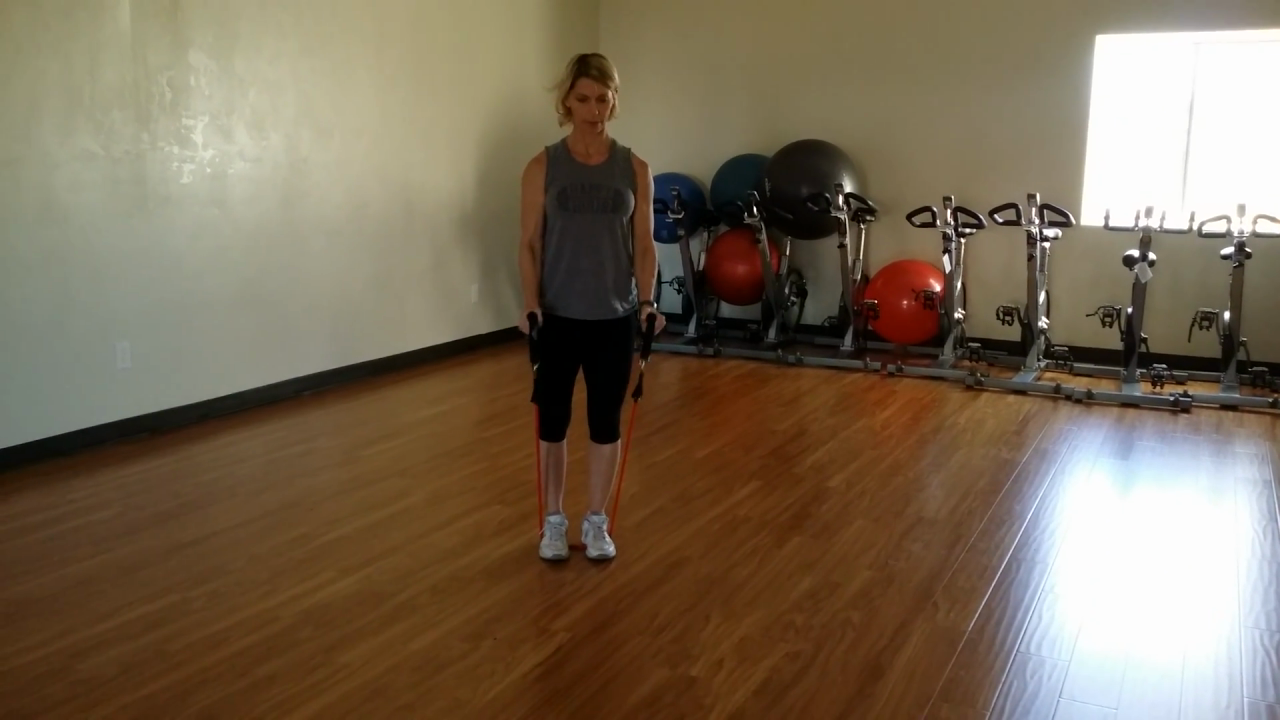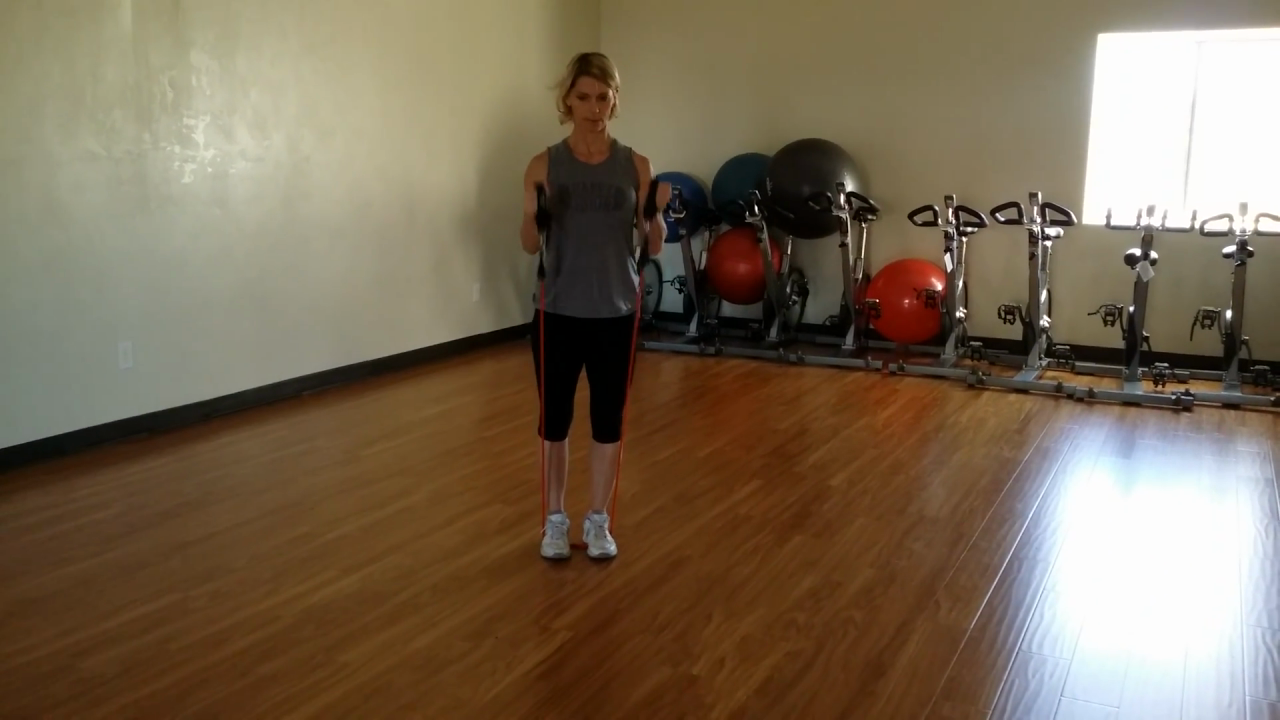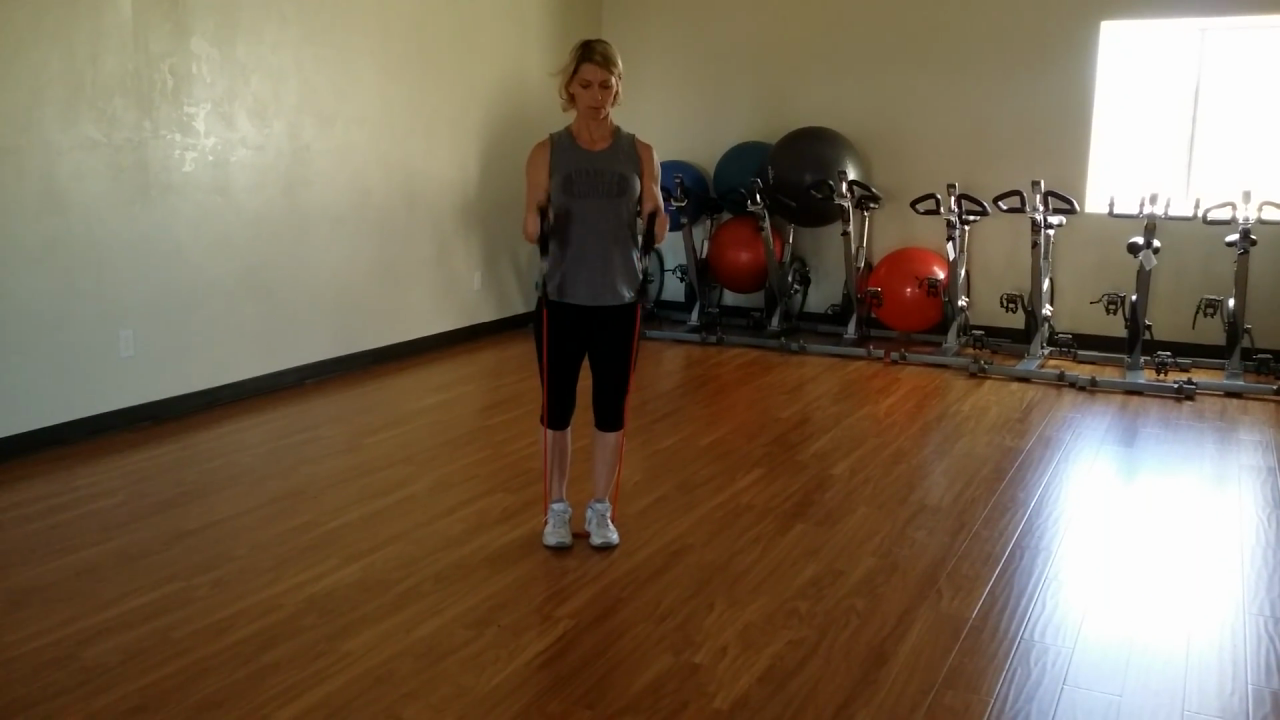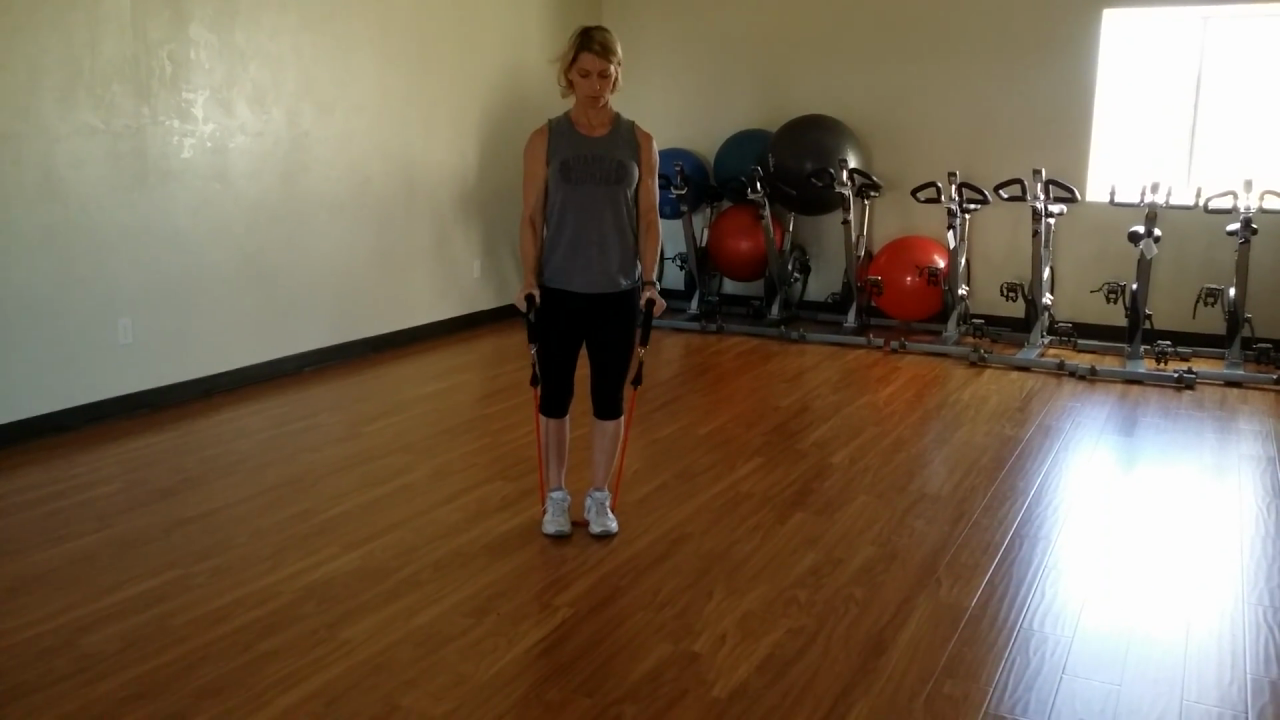
dt=0.5s
person 1, frame 1
left shoulder: (634, 168)
right shoulder: (542, 166)
left elbow: (644, 244)
right elbow: (529, 243)
left wrist: (647, 299)
right wrist: (530, 301)
left hip: (613, 317)
right hip: (556, 318)
left knee: (605, 422)
right knee: (552, 421)
left ankle: (596, 522)
right ankle: (553, 520)
person 1, frame 2
left shoulder: (636, 166)
right shoulder: (544, 164)
left elbow: (653, 245)
right elbow: (528, 244)
left wrist: (656, 214)
right wrist: (531, 213)
left hip: (616, 315)
right hip: (558, 314)
left knee: (608, 420)
right knee: (555, 420)
left ankle: (598, 521)
right ankle: (555, 519)
person 1, frame 3
left shoulder: (640, 153)
right shoulder: (547, 152)
left elbow: (653, 224)
right elbow: (531, 222)
left wrist: (655, 225)
right wrist: (534, 227)
left hip: (620, 302)
right hip: (561, 301)
left knee: (611, 409)
right knee: (558, 408)
left ankle: (600, 510)
right ankle: (557, 508)
person 1, frame 4
left shoulder: (639, 140)
right shoulder: (545, 139)
left elbow: (648, 219)
right elbow: (531, 217)
left wrist: (649, 279)
right wrist: (529, 278)
left hip: (618, 294)
right hip: (558, 292)
left knee: (609, 397)
right knee: (554, 396)
left ankle: (599, 498)
right ankle: (556, 496)
